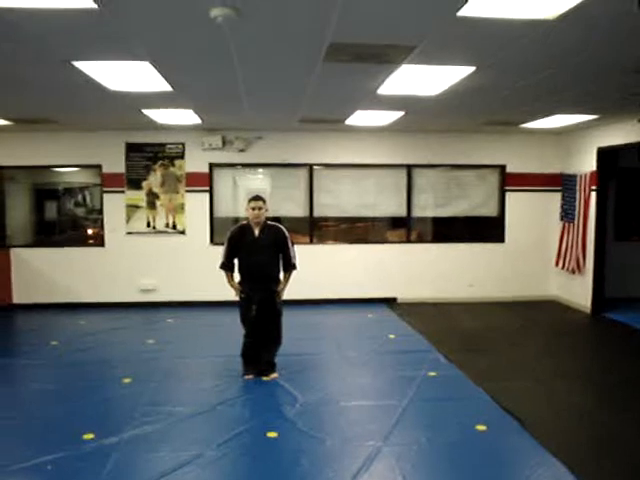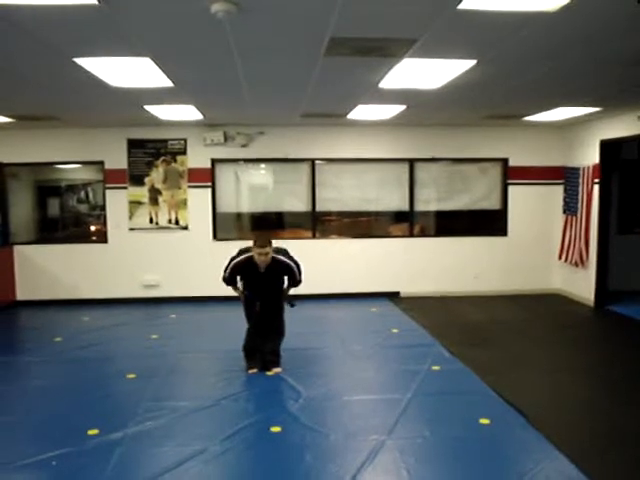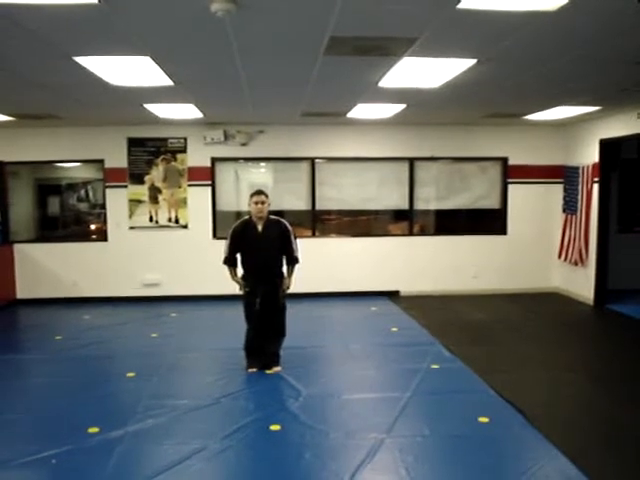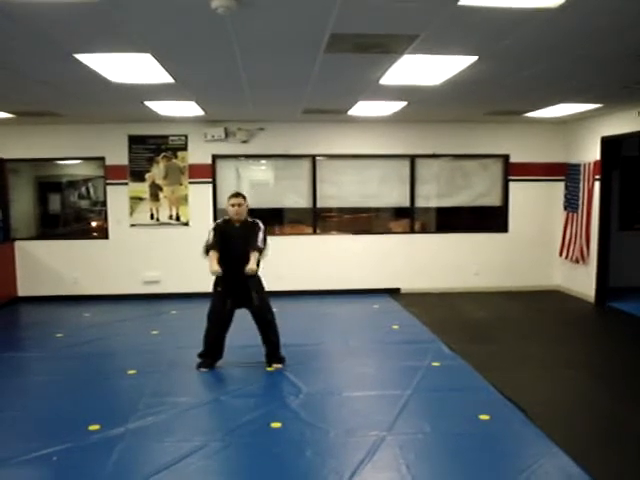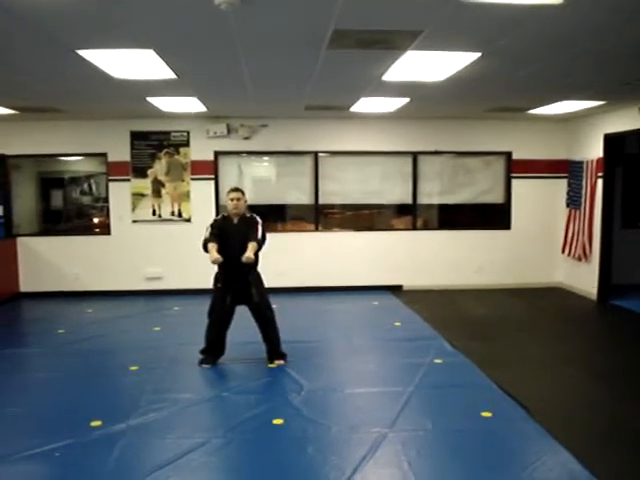
dt=1s
person 1, frame 1
left shoulder: (278, 231)
right shoulder: (237, 233)
left elbow: (289, 260)
right elbow: (227, 261)
left wrist: (283, 284)
right wrist: (232, 284)
left hip: (271, 290)
right hip: (247, 291)
left knee: (272, 331)
right knee: (251, 331)
left ankle: (267, 367)
right ankle: (250, 368)
person 1, frame 2
left shoulder: (284, 261)
right shoulder: (240, 261)
left elbow: (296, 278)
right elbow: (228, 277)
left wrist: (286, 292)
right wrist: (239, 291)
left hip: (275, 295)
right hip: (251, 295)
left knee: (275, 327)
right knee: (254, 326)
left ankle: (272, 362)
right ankle: (253, 362)
person 1, frame 3
left shoulder: (281, 226)
right shoulder: (240, 228)
left elbow: (291, 253)
right elbow: (230, 255)
left wrist: (288, 277)
right wrist: (235, 278)
left hip: (275, 283)
right hip: (251, 284)
left knee: (276, 324)
right knee: (254, 324)
left ankle: (272, 360)
right ankle: (253, 361)
person 1, frame 4
left shoulder: (255, 226)
right shoulder: (220, 226)
left elbow: (257, 245)
right elbow: (212, 245)
left wrist: (253, 263)
right wrist: (213, 264)
left hip: (251, 281)
right hip: (225, 282)
left knee: (266, 318)
right knee: (216, 320)
left ankle: (274, 357)
right ankle: (209, 358)
person 1, frame 5
left shoulder: (254, 221)
right shoulder: (219, 222)
left elbow: (256, 239)
right elbow: (210, 239)
left wrist: (250, 252)
right wrist: (213, 252)
left hip: (249, 276)
right hip: (225, 277)
left knee: (265, 314)
right knee: (218, 316)
left ankle: (275, 353)
right ankle: (211, 354)
